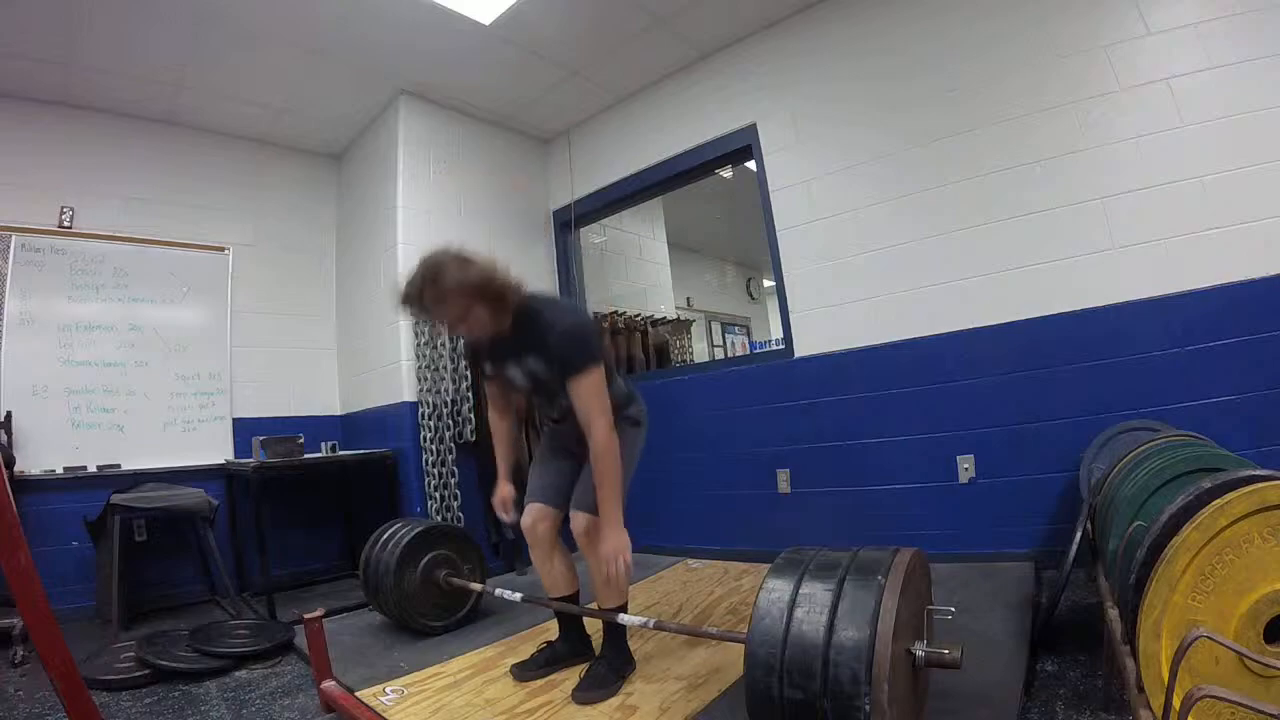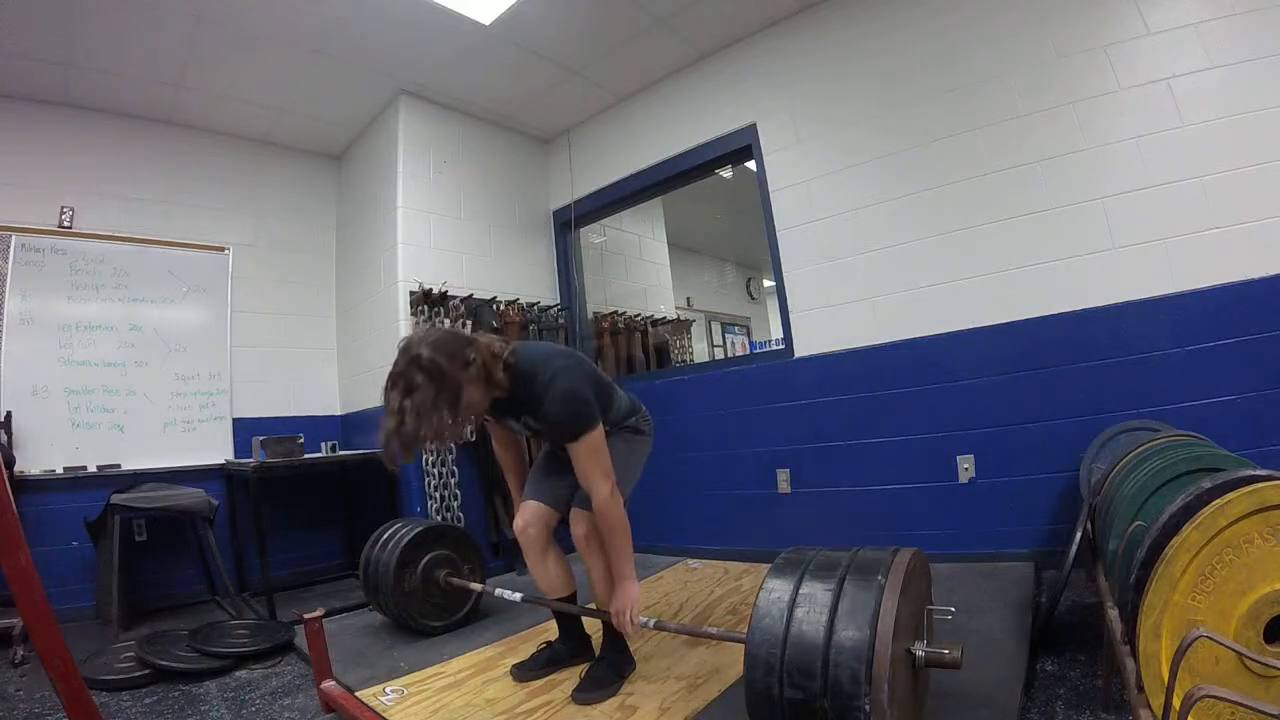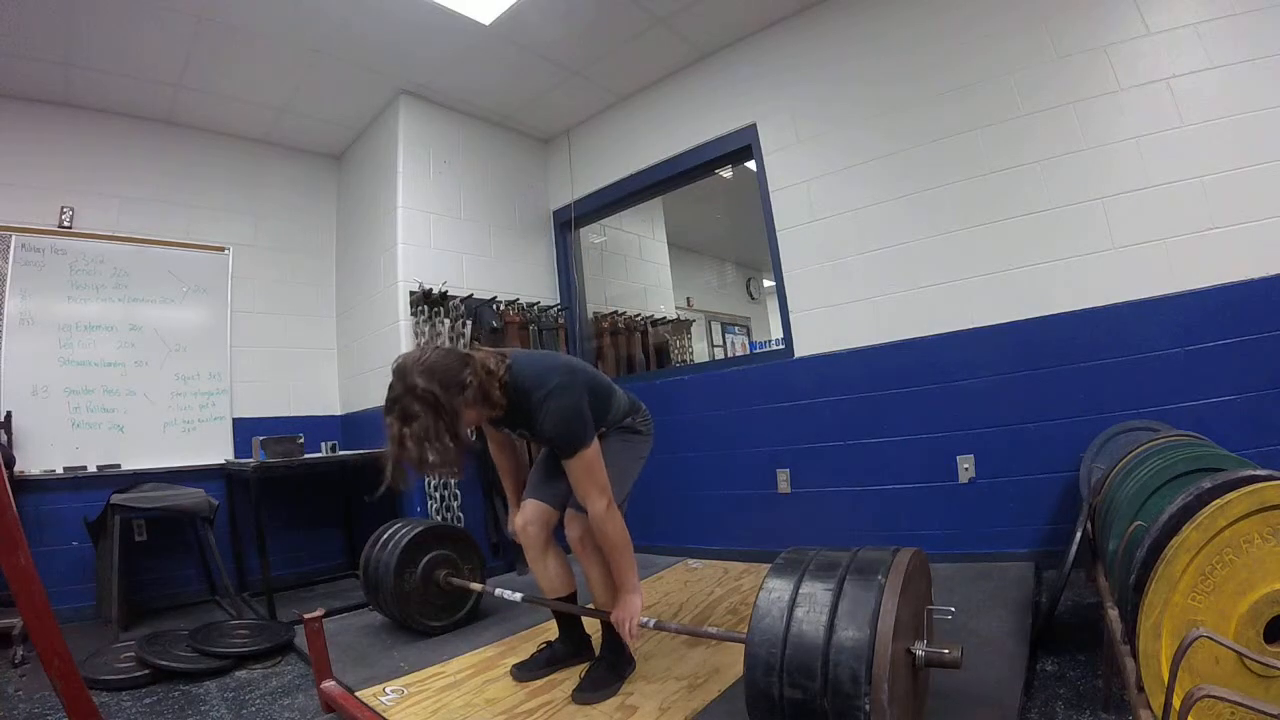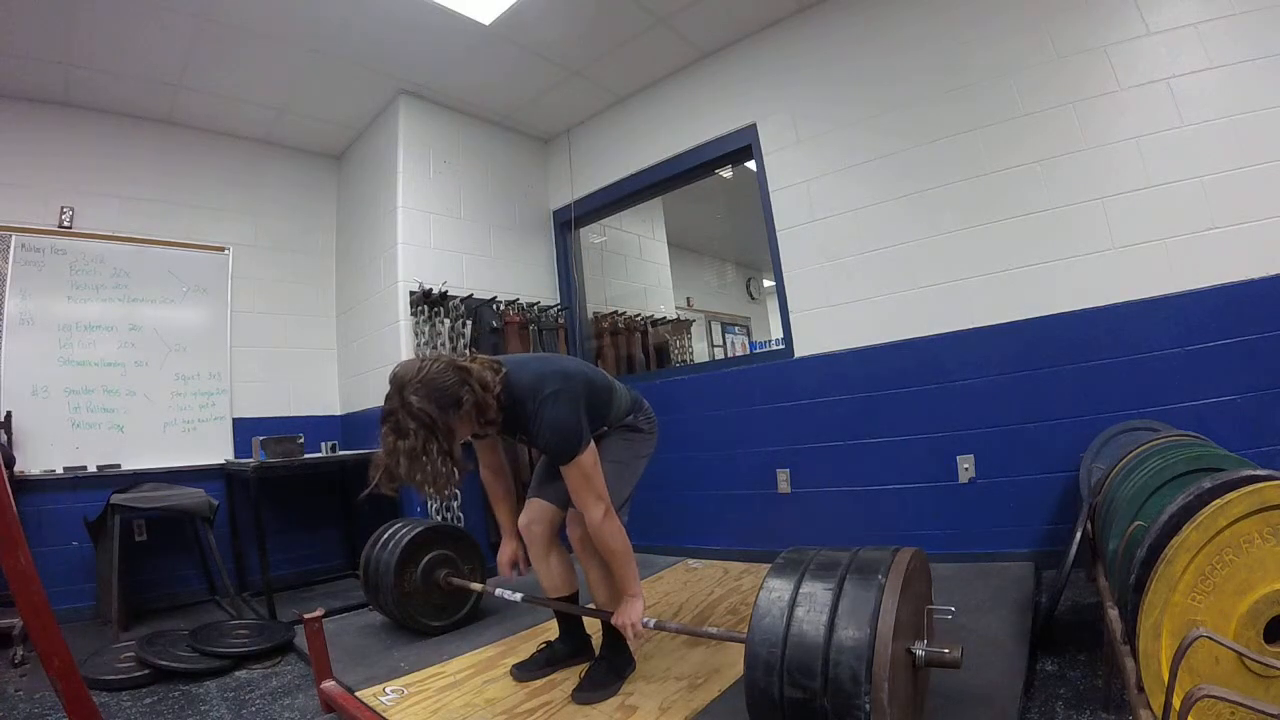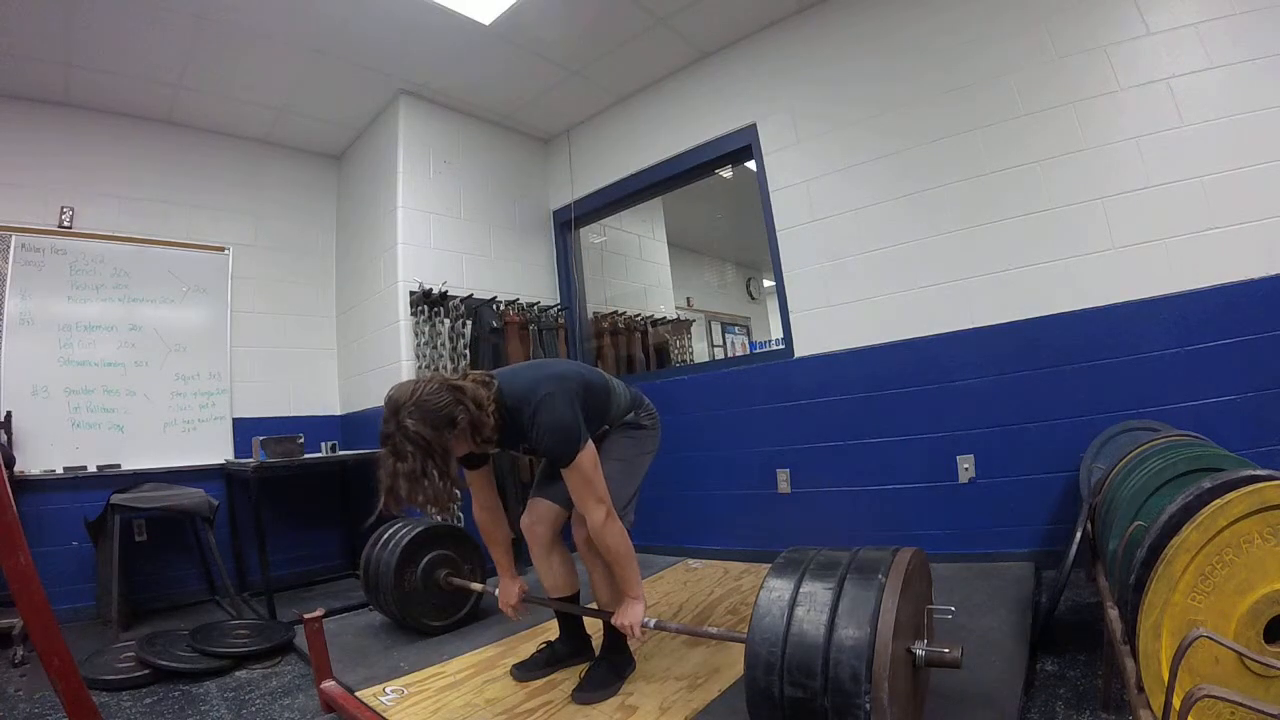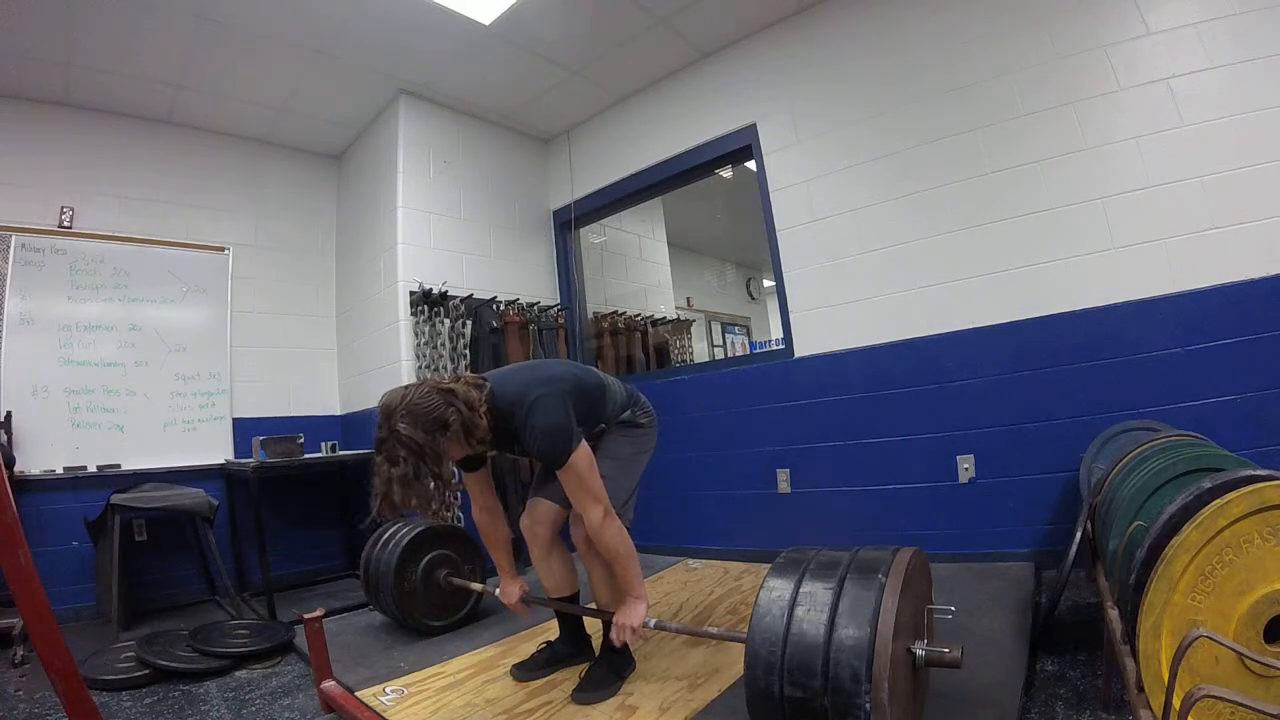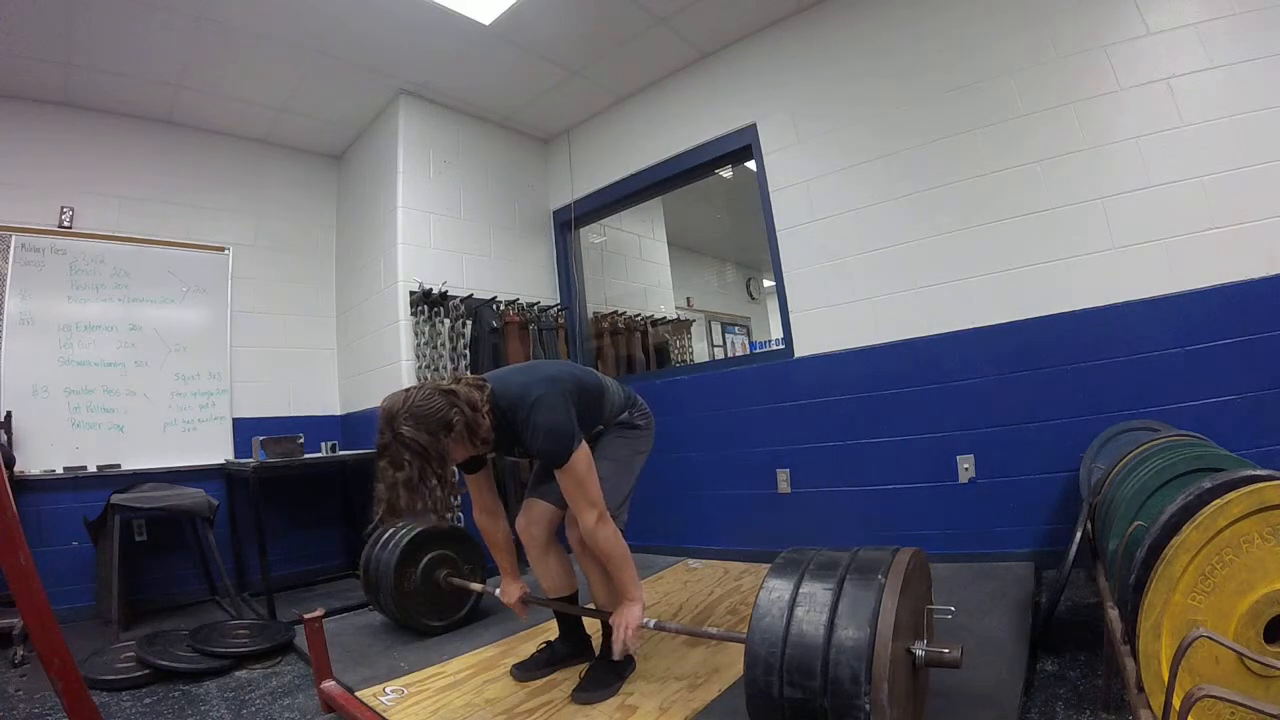
dt=0.3s
person 1, frame 1
left shoulder: (560, 326)
right shoulder: (482, 341)
left elbow: (600, 431)
right elbow: (501, 411)
left wrist: (613, 525)
right wrist: (504, 478)
left hip: (615, 423)
right hip: (562, 428)
left knee: (586, 526)
right knee: (536, 525)
left ankle: (616, 650)
right ankle: (572, 639)
person 1, frame 2
left shoulder: (555, 384)
right shoulder: (486, 386)
left elbow: (602, 491)
right elbow: (507, 444)
left wrist: (626, 581)
right wrist: (521, 505)
left hip: (621, 432)
right hip: (567, 441)
left knee: (584, 529)
right knee: (529, 526)
left ankle: (616, 652)
right ankle: (572, 640)
person 1, frame 3
left shoulder: (551, 400)
right shoulder: (484, 385)
left elbow: (600, 505)
right elbow: (502, 444)
left wrist: (630, 592)
right wrist: (517, 507)
left hip: (621, 430)
right hip: (571, 435)
left knee: (579, 530)
right knee: (529, 525)
left ankle: (615, 652)
right ankle: (573, 639)
person 1, frame 4
left shoulder: (547, 406)
right shoulder: (476, 394)
left elbow: (597, 511)
right elbow: (493, 470)
left wrist: (632, 596)
right wrist: (508, 537)
left hip: (625, 428)
right hip: (576, 434)
left knee: (581, 530)
right knee: (532, 524)
left ankle: (615, 654)
right ankle: (573, 639)
person 1, frame 5
left shoulder: (546, 414)
right shoulder: (468, 417)
left elbow: (599, 514)
right elbow: (486, 508)
left wrist: (633, 598)
right wrist: (507, 577)
left hip: (628, 426)
right hip: (581, 431)
left knee: (586, 531)
right knee: (536, 525)
left ankle: (616, 653)
right ankle: (573, 639)
person 1, frame 6
left shoulder: (539, 416)
right shoulder: (465, 420)
left elbow: (597, 513)
right elbow: (485, 510)
left wrist: (635, 598)
right wrist: (508, 577)
left hip: (626, 424)
right hip: (580, 429)
left knee: (585, 533)
right knee: (535, 526)
left ankle: (616, 653)
right ankle: (573, 639)
person 1, frame 7
left shoulder: (540, 417)
right shoulder: (465, 421)
left elbow: (592, 518)
right elbow: (487, 512)
left wrist: (632, 600)
right wrist: (510, 577)
left hip: (622, 425)
right hip: (577, 432)
left knee: (580, 531)
right knee: (531, 526)
left ankle: (616, 655)
right ankle: (573, 640)
